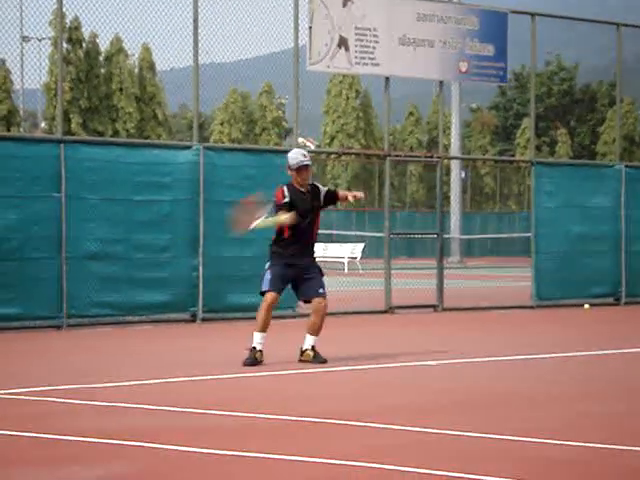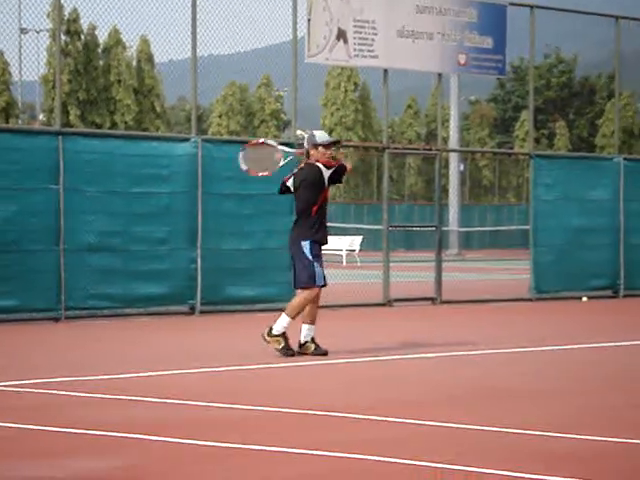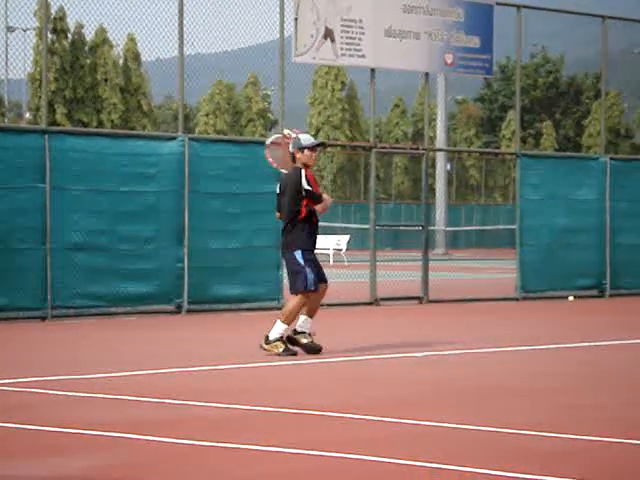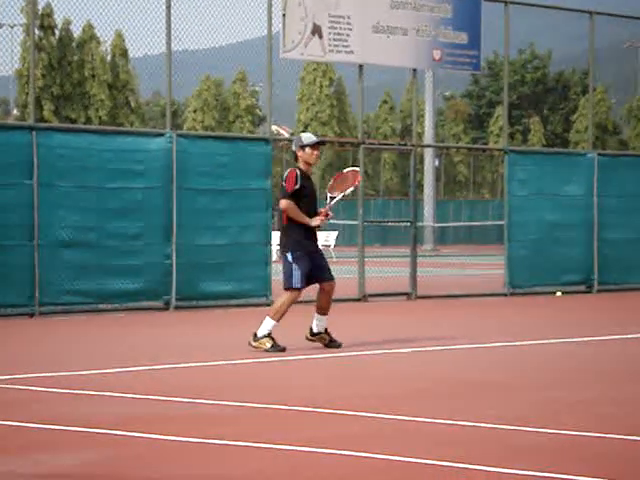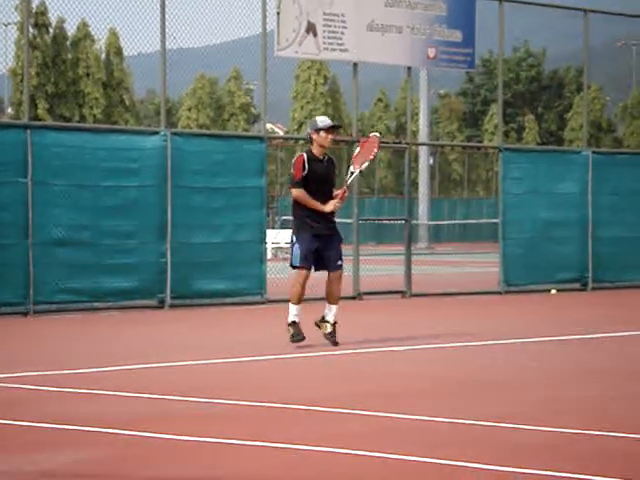
dt=0.4s
person 1, frame 1
left shoulder: (317, 191)
right shoulder: (283, 192)
left elbow: (336, 195)
right elbow: (285, 217)
left wrist: (350, 194)
right wrist: (285, 219)
left hip: (305, 259)
right hip: (281, 257)
left knee: (320, 304)
right knee: (269, 299)
left ankle: (307, 349)
right ankle: (256, 349)
person 1, frame 2
left shoulder: (297, 174)
right shoulder: (320, 169)
left elbow: (283, 189)
right elbow: (346, 168)
right wrist: (331, 160)
left hip: (301, 239)
right hip: (306, 240)
left knee: (310, 290)
right knee: (313, 289)
left ankle: (306, 340)
right ankle: (276, 331)
person 1, frame 3
left shoulder: (286, 178)
right shoulder: (305, 174)
left elbow: (280, 213)
right elbow: (319, 205)
right wrist: (325, 201)
left hip: (301, 244)
right hip: (298, 244)
left knee: (321, 286)
right knee: (304, 293)
left ankle: (300, 332)
right ankle: (273, 338)
person 1, frame 4
left shoulder: (309, 179)
right shoulder: (293, 175)
right elbow: (285, 204)
left wrist: (319, 215)
right wrist: (310, 220)
left hip: (310, 243)
right hip: (294, 243)
left knee: (328, 284)
right knee: (293, 291)
left ankle: (318, 331)
right ankle: (261, 335)
person 1, frame 5
left shoulder: (330, 162)
right shoulder: (302, 159)
right elbow: (295, 191)
left wrist: (336, 195)
right wrist: (323, 207)
left hip: (326, 226)
right hip: (304, 226)
left knee: (336, 272)
right knee: (302, 272)
left ankle: (328, 320)
right ankle: (293, 322)
